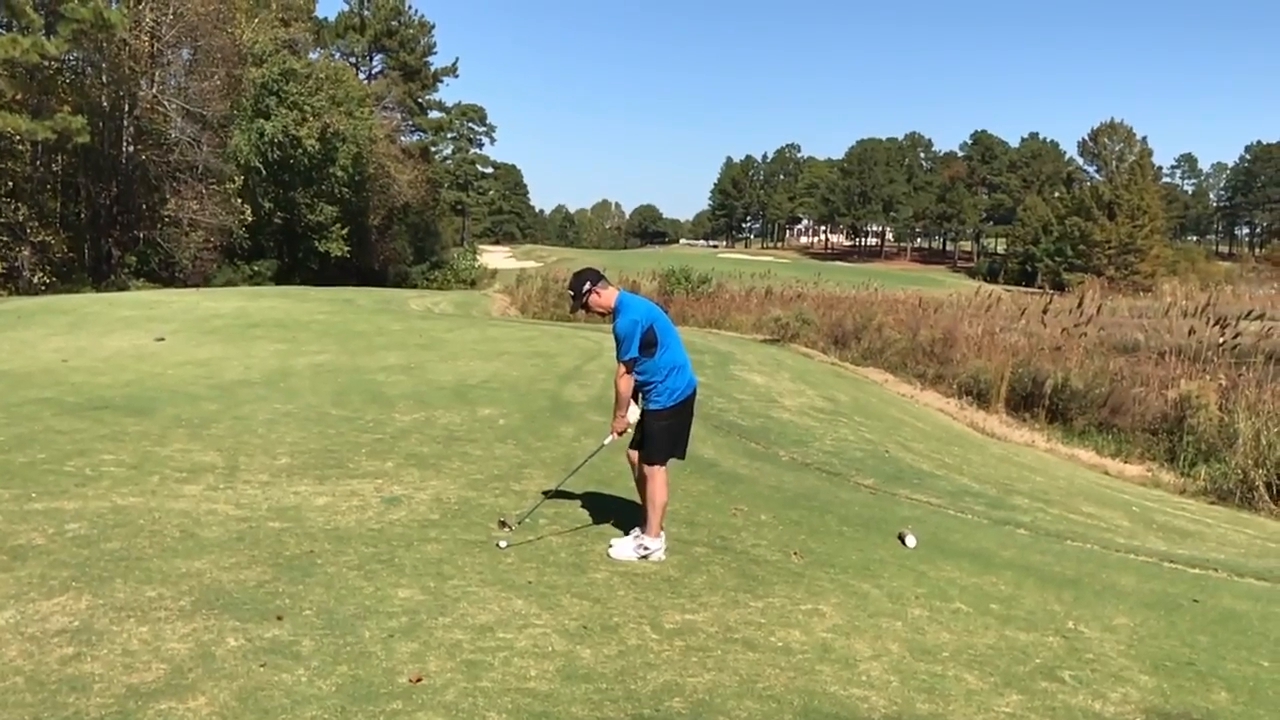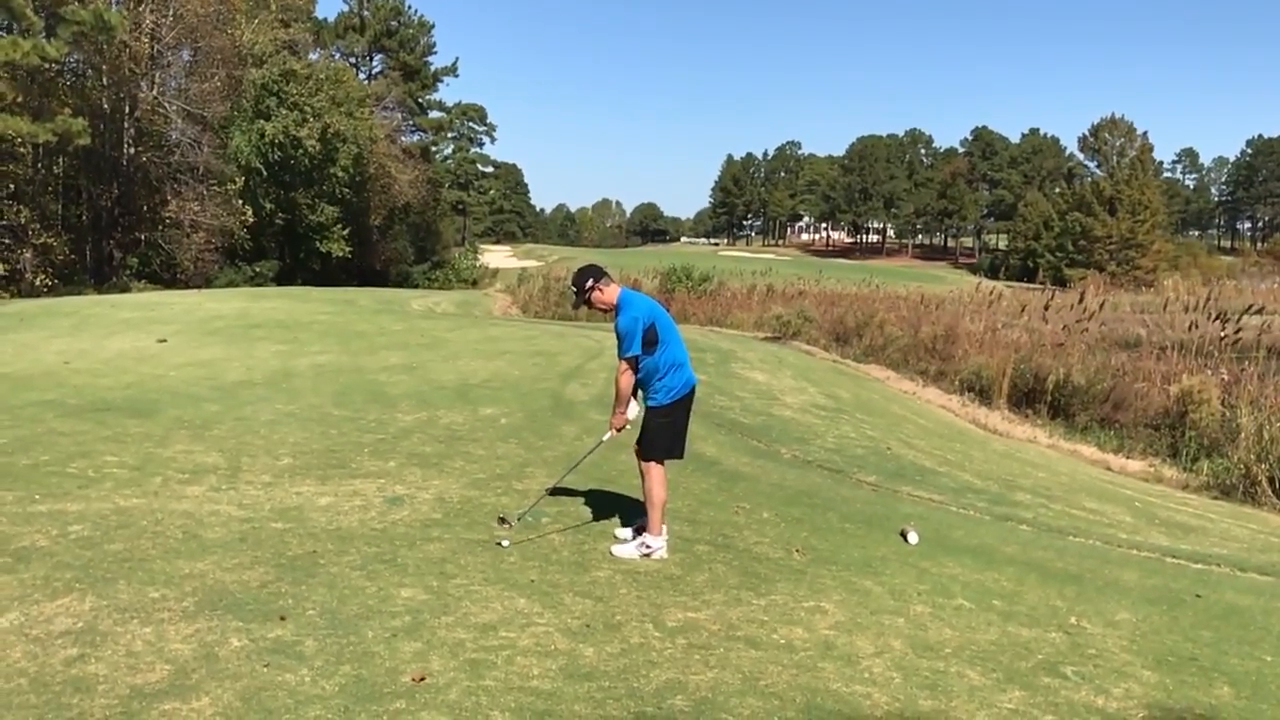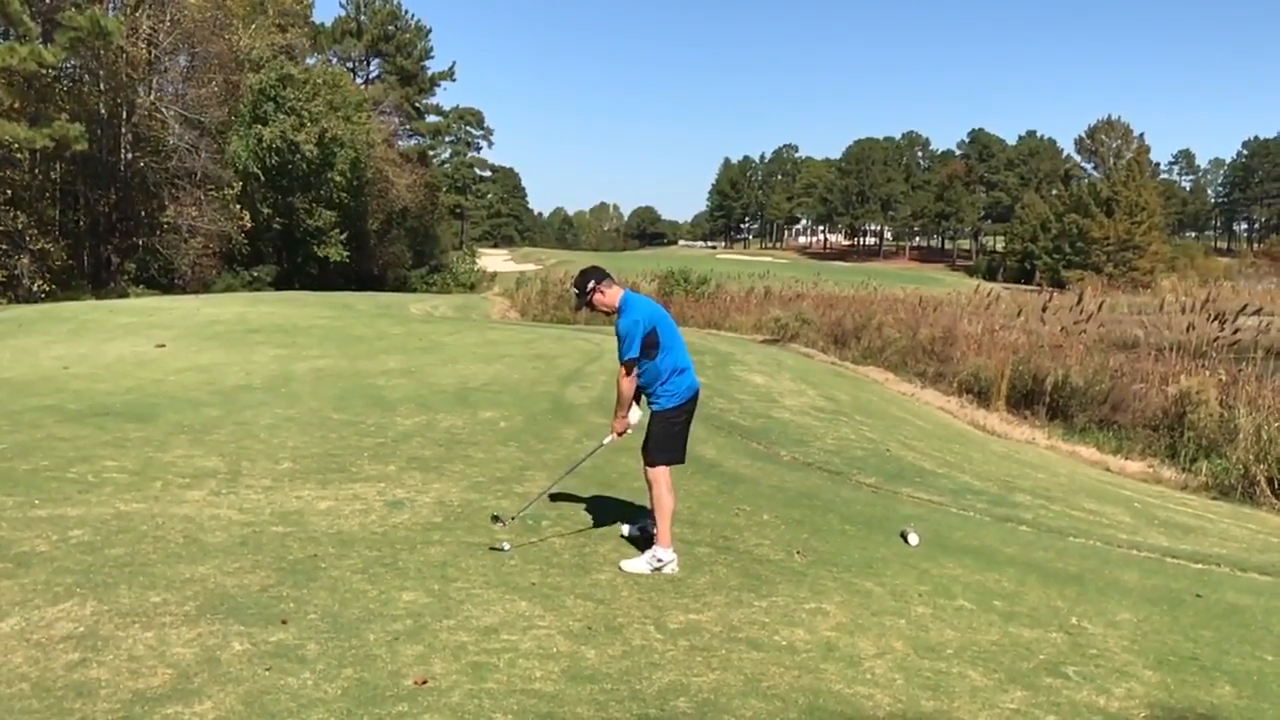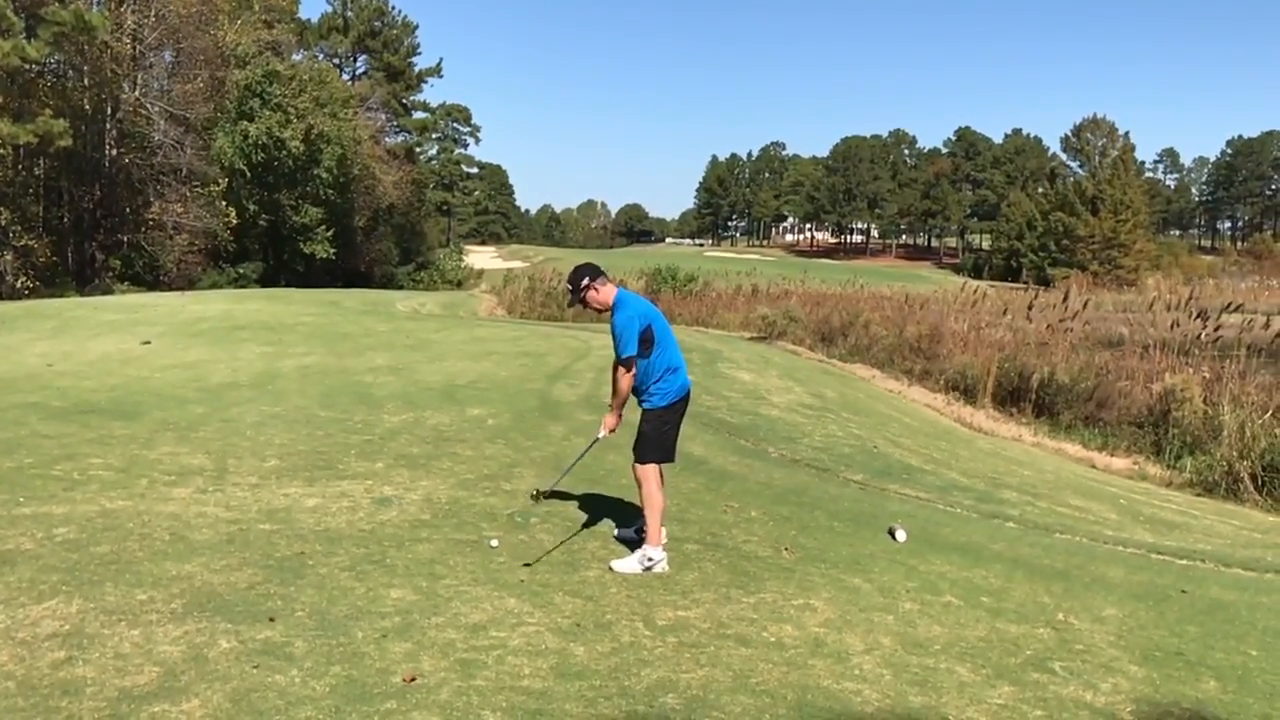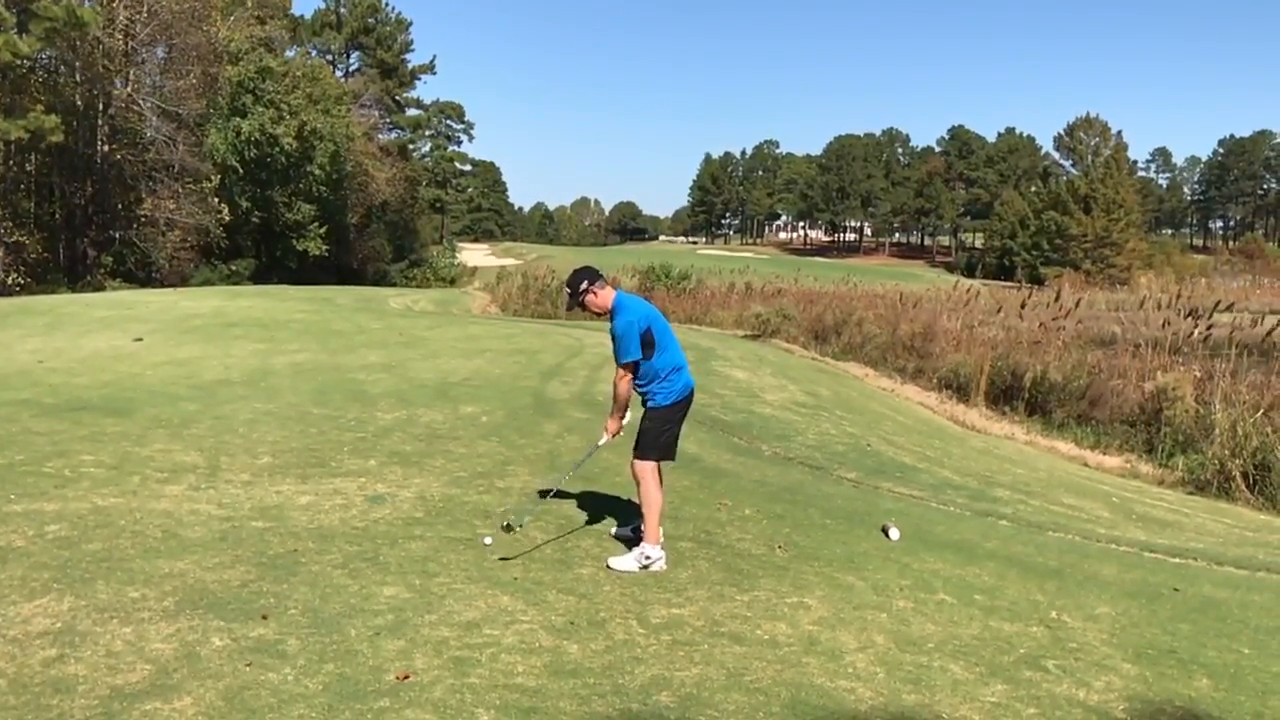
dt=1s
person 1, frame 1
left shoulder: (627, 317)
right shoulder: (629, 306)
left elbow: (624, 373)
right elbow: (635, 369)
left wrist: (619, 416)
right wrist: (630, 407)
left hip: (669, 394)
right hip: (665, 392)
left knee: (652, 466)
right knee: (637, 457)
left ankle: (652, 542)
right ankle: (650, 531)
person 1, frame 2
left shoulder: (629, 314)
right shoulder: (632, 303)
left elbow: (626, 370)
left wrist: (618, 412)
right wrist: (628, 404)
left hip: (668, 392)
right hip: (668, 389)
left knee: (651, 462)
right knee: (644, 454)
left ankle: (653, 541)
right ankle: (654, 524)
person 1, frame 3
left shoulder: (630, 317)
right shoulder: (636, 304)
left elbow: (627, 375)
left wrist: (620, 416)
right wrist: (633, 405)
left hip: (671, 396)
right hip: (674, 392)
left knee: (657, 470)
right knee: (651, 458)
left ankle: (663, 553)
right ankle: (659, 524)
person 1, frame 4
left shoulder: (625, 314)
right shoulder: (626, 305)
left elbow: (627, 372)
right elbow: (622, 364)
left wrist: (615, 412)
right wrist: (615, 403)
left hip: (663, 395)
right hip: (662, 393)
left knee: (645, 468)
right knee: (648, 462)
left ankle: (653, 553)
right ankle: (653, 527)
person 1, frame 5
left shoulder: (625, 318)
right shoulder: (627, 305)
left elbow: (625, 376)
right elbow: (631, 371)
left wrist: (615, 417)
right wrist: (622, 410)
left hip: (668, 394)
right hip: (666, 391)
left knee: (643, 466)
right knee: (648, 460)
left ankle: (651, 551)
right ankle: (650, 527)
